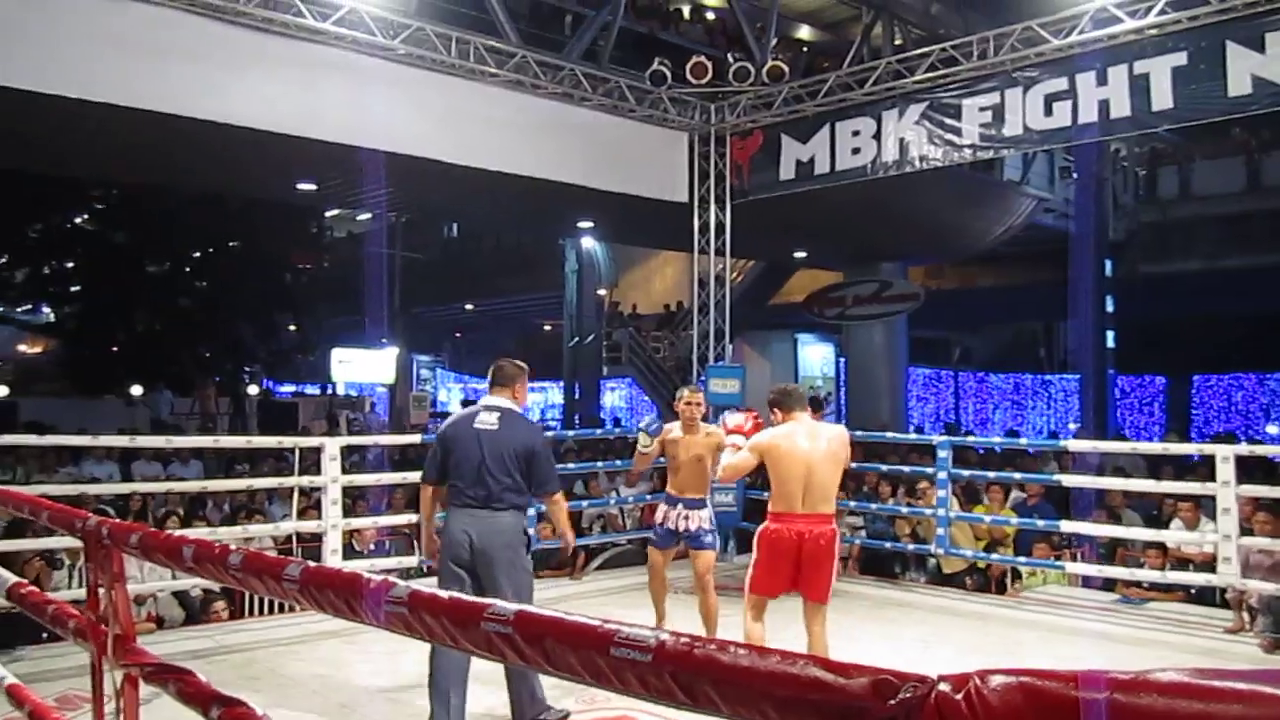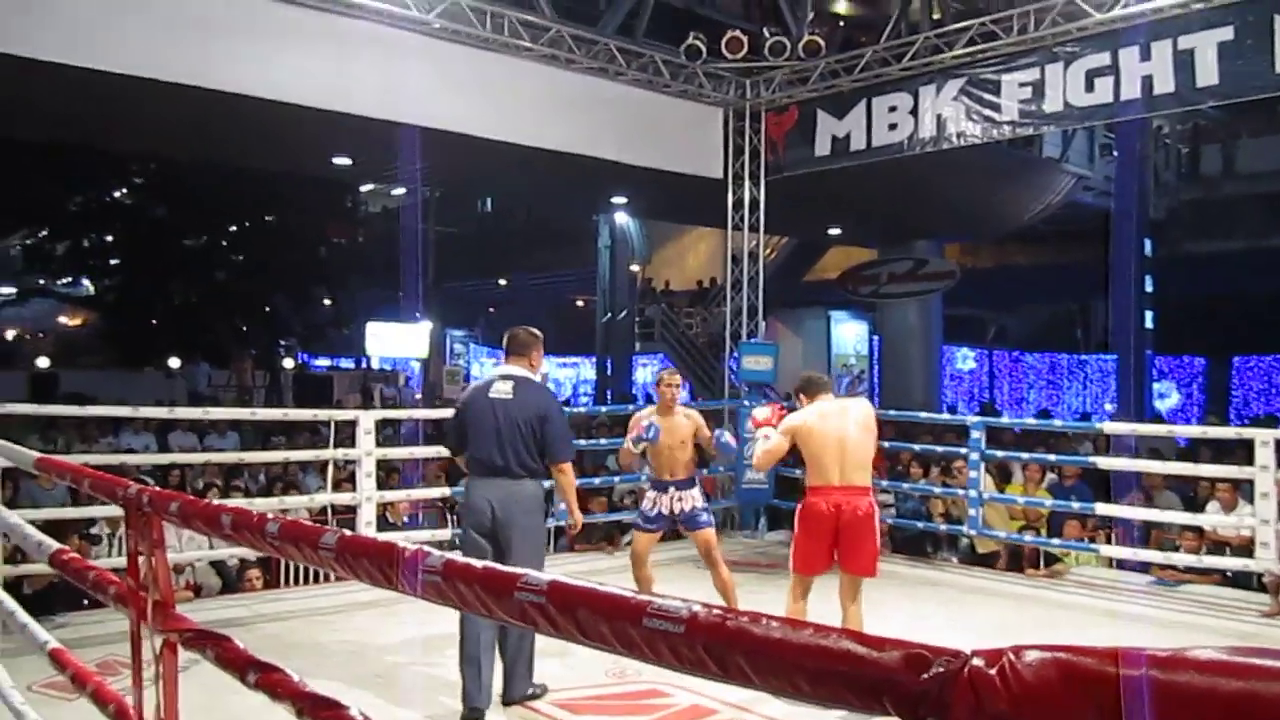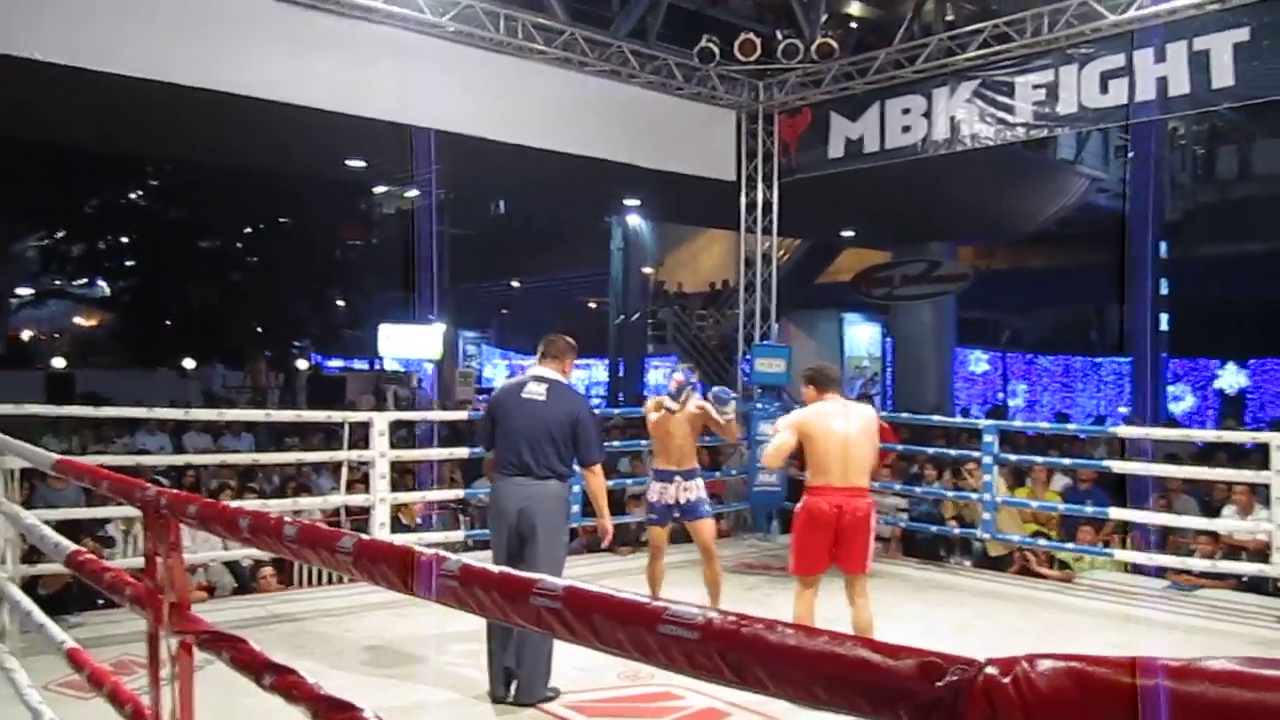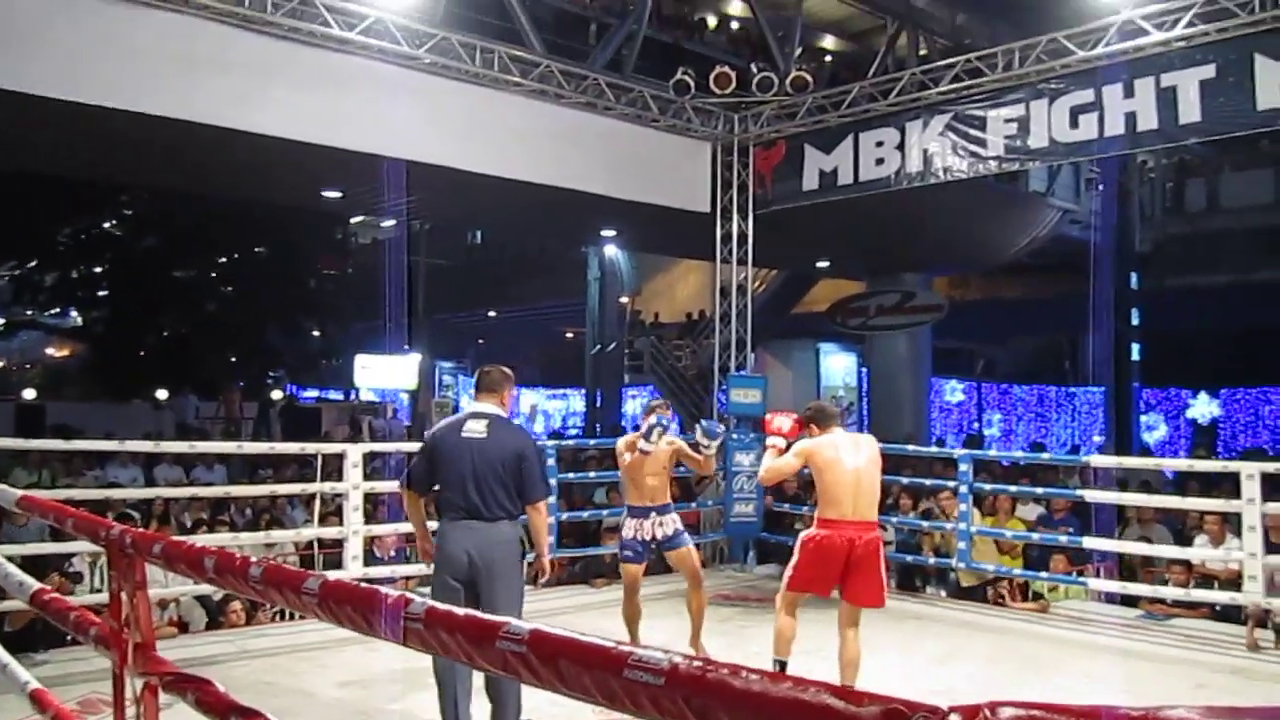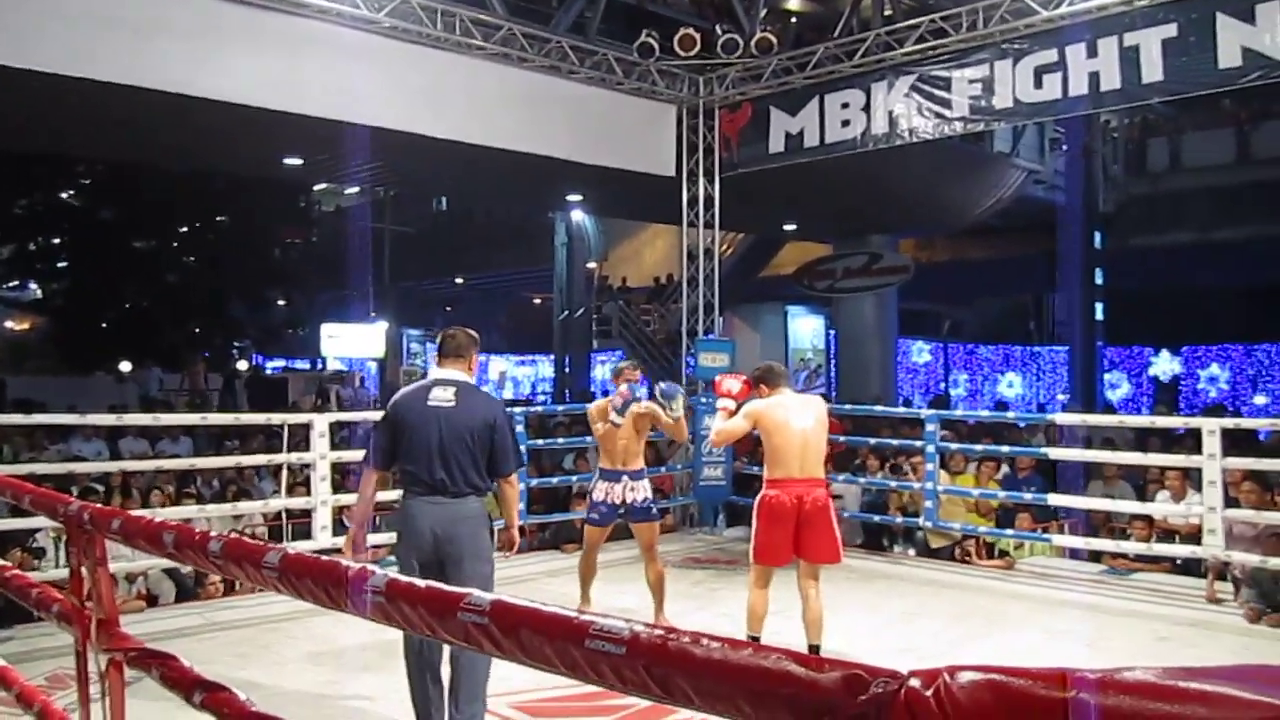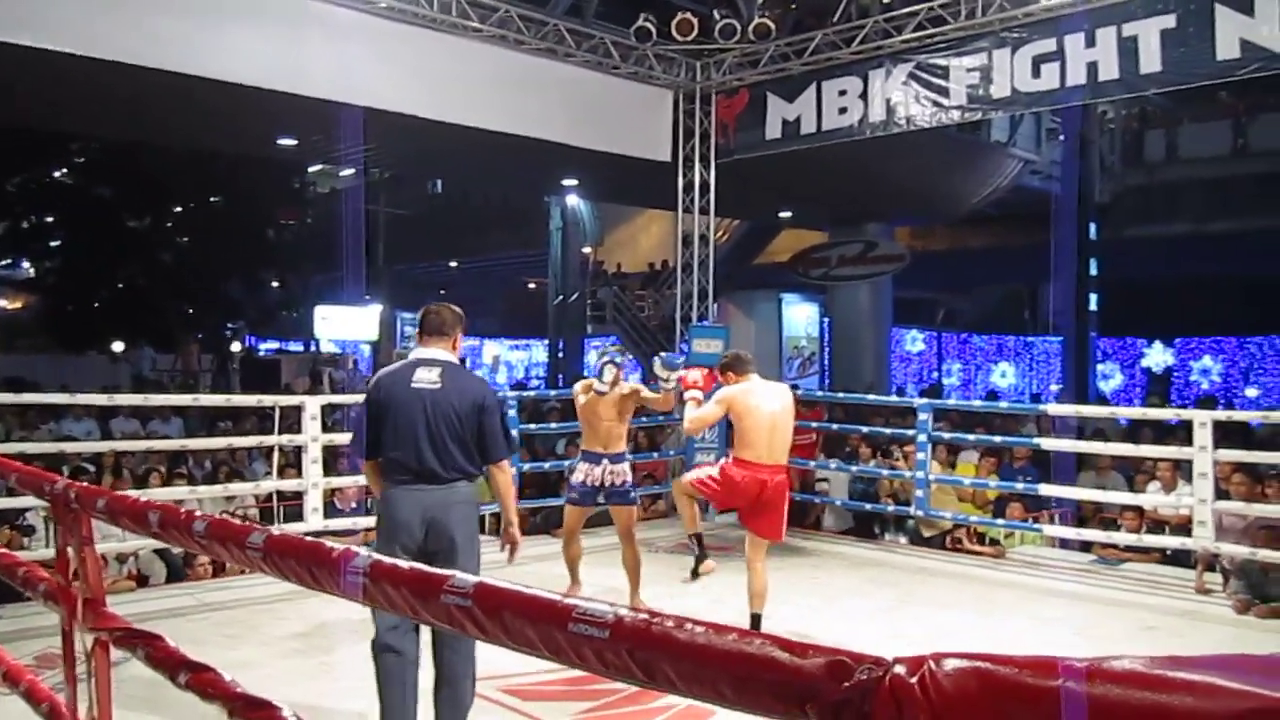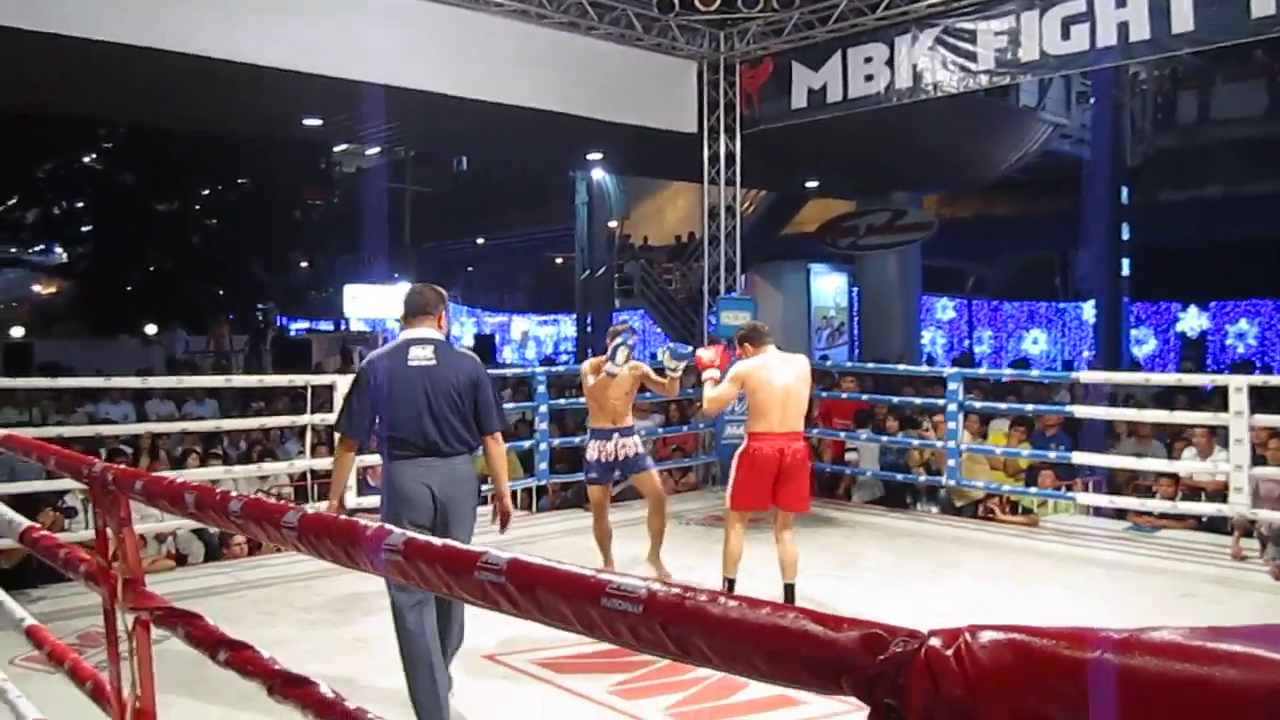
dt=0.7s
person 1, frame 1
left shoulder: (453, 425)
right shoulder: (529, 433)
left elbow: (430, 486)
right elbow: (550, 496)
left wrist: (428, 532)
right wrist: (566, 532)
left hip: (458, 527)
right hip: (503, 530)
person 1, frame 2
left shoulder: (471, 396)
right shoulder: (543, 399)
left elbow: (459, 455)
right elbow: (560, 465)
right wrist: (573, 508)
left hip: (478, 495)
right hip: (523, 498)
right ankle: (517, 686)
person 1, frame 3
left shoulder: (502, 394)
right shoulder: (574, 403)
right elbow: (591, 468)
right wrist: (603, 515)
left hip: (504, 493)
right hip: (547, 498)
left ankle: (499, 682)
right ankle: (531, 687)
person 1, frame 4
left shoulder: (440, 433)
right shoulder: (518, 438)
left elbow: (411, 492)
right elbow: (536, 506)
left wrist: (423, 536)
right wrist: (542, 552)
left hip: (452, 539)
right hip: (499, 540)
person 1, frame 5
left shoulder: (402, 402)
right shoulder: (488, 407)
left elbow: (374, 471)
right elbow: (508, 479)
left wrist: (358, 524)
right wrist: (512, 525)
left hip: (416, 515)
right hip: (466, 518)
person 1, frame 6
left shoulder: (384, 383)
right shoulder: (476, 388)
left elbow: (368, 461)
right elbow: (497, 464)
right wrist: (510, 520)
left hip: (400, 504)
right hip: (455, 505)
left knee: (394, 624)
person 1, frame 7
left shoulder: (378, 365)
right shoulder: (468, 364)
left elbow: (348, 439)
right elbow: (492, 436)
left wrist: (337, 496)
right wrist: (502, 491)
left hip: (405, 479)
right hip: (457, 477)
left knee: (412, 597)
right ankle: (439, 678)
person 2, frame 1
left shoulder: (768, 438)
right shoulder: (839, 435)
left elbow: (724, 474)
left wrist: (734, 440)
left hip: (780, 530)
right hip: (822, 531)
left knee: (754, 609)
right knee: (816, 621)
person 2, frame 2
left shoulder: (796, 420)
right shoulder: (864, 407)
left elbow: (760, 462)
left wrist: (764, 430)
left hip: (819, 504)
right hip: (860, 505)
left knee: (799, 590)
right knee: (851, 597)
person 2, frame 3
left shoulder: (802, 417)
right shoulder: (868, 413)
left elbow: (770, 461)
left wrist: (781, 437)
left hip: (819, 503)
right hip: (858, 504)
left knee: (806, 589)
right knee: (858, 592)
person 2, frame 4
left shoulder: (812, 447)
right shoulder: (870, 443)
left elbow: (766, 476)
left wrist: (774, 443)
left hip: (828, 535)
right hip: (867, 537)
left knee: (786, 602)
right knee: (850, 625)
left ankle: (778, 677)
person 2, frame 5
left shoulder: (758, 408)
right shoulder: (818, 404)
left elbow: (717, 438)
left wrist: (725, 403)
left hip: (778, 496)
right hip: (815, 494)
left knee: (760, 581)
right knee: (810, 583)
right ankle: (814, 655)
person 2, frame 6
left shoulder: (731, 393)
right shoulder: (785, 391)
left elbow: (691, 426)
left wrist: (693, 394)
left hip: (740, 474)
right hip: (776, 480)
left knee: (681, 486)
right knee: (756, 559)
left ankle: (700, 555)
right ankle: (755, 631)
person 2, frame 7
left shoulder: (744, 369)
right shoulder: (801, 362)
left elbow: (710, 406)
left wrist: (709, 373)
left hip: (759, 448)
right hip: (794, 448)
left knee: (736, 521)
right knee: (785, 528)
left ankle: (728, 592)
right ankle: (789, 600)
person 3, frame 1
left shoulder: (714, 436)
right shoulder: (665, 432)
right elbow: (640, 466)
right wrist: (645, 445)
left hip: (699, 511)
right hip: (669, 507)
left knee: (704, 581)
right knee: (655, 570)
left ankle: (711, 641)
right ankle: (660, 618)
person 3, frame 2
left shoulder: (692, 417)
right shoulder: (642, 419)
left elbow: (712, 447)
right elbow: (624, 461)
left wrist: (724, 444)
right wrist: (635, 444)
left hip: (689, 492)
right hip: (657, 493)
left knee: (713, 556)
right knee: (637, 556)
person 3, frame 3
left shoulder: (702, 407)
right shoulder: (656, 404)
left elbow: (732, 436)
right elbow: (655, 431)
left wrist: (727, 412)
right wrist: (672, 401)
left hip: (691, 481)
right hip: (661, 482)
left knee: (709, 549)
right knee: (656, 550)
left ankle: (716, 607)
person 3, frame 4
left shoulder: (674, 444)
right shoulder: (626, 443)
left elbow: (706, 470)
right elbow: (630, 471)
left wrist: (709, 447)
right wrist: (647, 442)
left hip: (666, 517)
right hip: (636, 520)
left knee: (696, 576)
right knee: (630, 590)
left ankle: (696, 640)
right ankle: (634, 642)
person 3, frame 5
left shoulder: (648, 409)
right shoulder: (598, 407)
left elbow: (681, 436)
right elbow: (603, 438)
left wrist: (676, 408)
right wrist: (617, 413)
left hip: (637, 483)
right hip: (606, 482)
left knee: (651, 552)
right knee: (590, 550)
left ankle: (659, 613)
right ankle: (585, 601)
person 3, frame 6
left shoulder: (632, 390)
right shoulder: (583, 387)
left elbow: (666, 405)
right elbow: (584, 411)
left wrist: (668, 382)
right wrist: (601, 384)
left hip: (618, 466)
right hip: (587, 464)
left knee: (627, 535)
right knee: (570, 531)
left ankle: (635, 596)
right ankle: (574, 583)
person 3, frame 7
left shoulder: (637, 369)
right shoulder: (590, 366)
left elbow: (670, 391)
right elbow: (594, 392)
left wrist: (674, 368)
right wrist: (614, 365)
left hip: (628, 438)
right hip: (599, 442)
left knee: (657, 497)
right knee: (599, 509)
left ankle: (655, 555)
right ankle: (608, 563)
